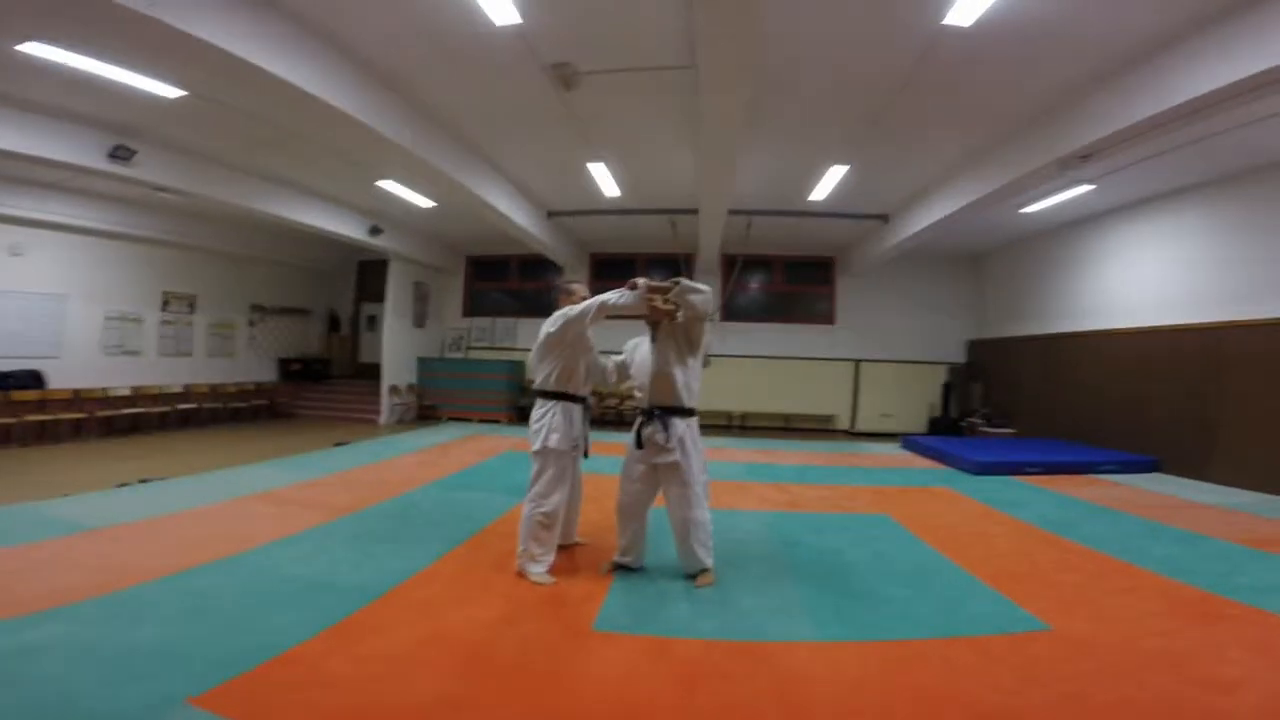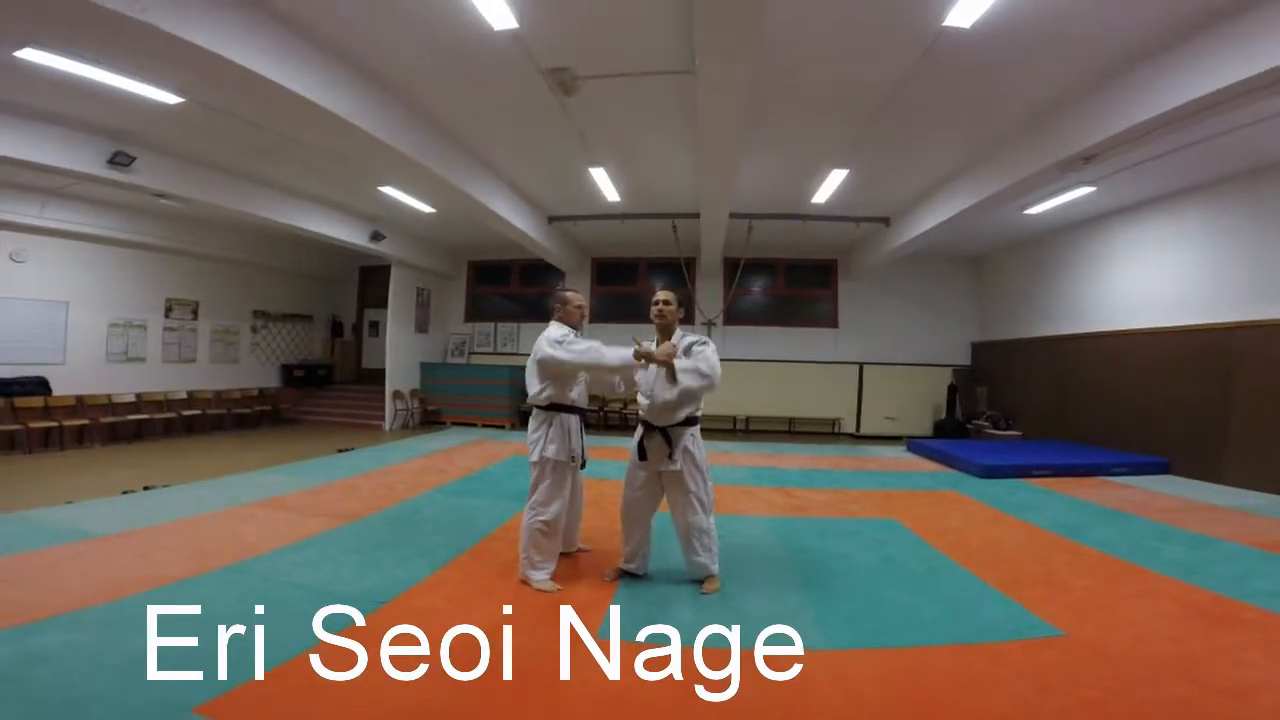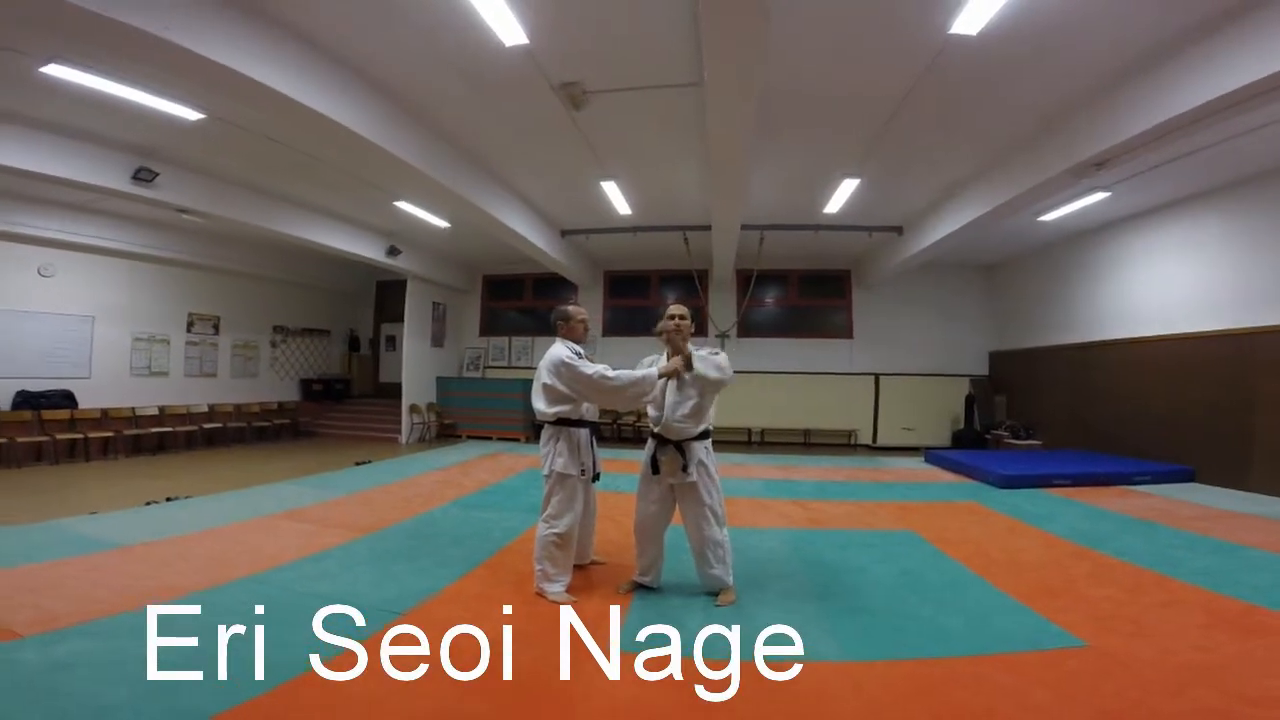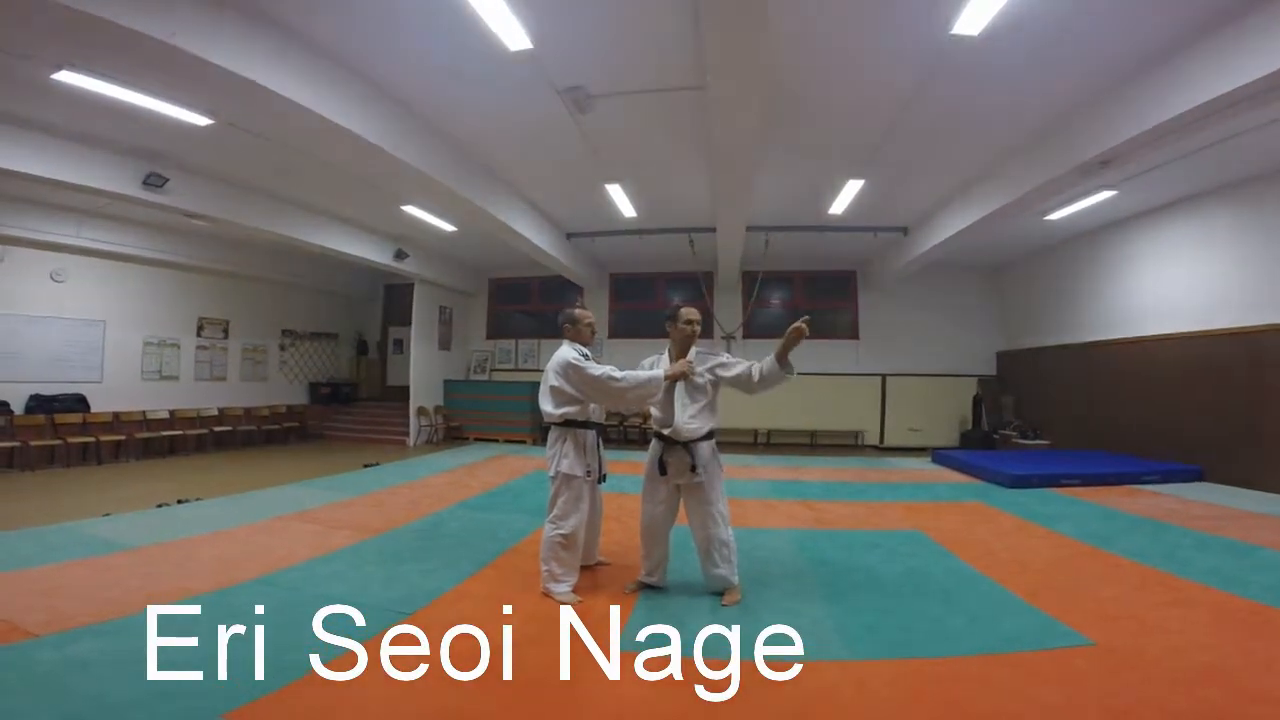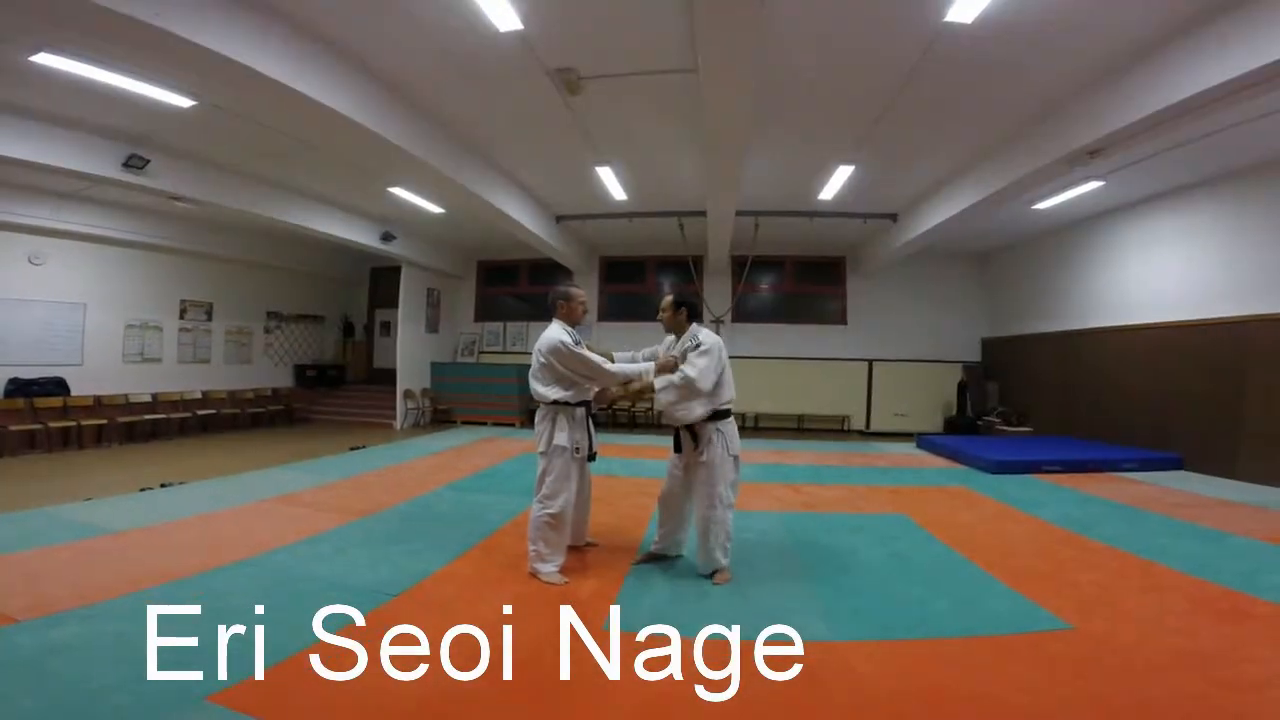
dt=1s
person 1, frame 1
left shoulder: (570, 332)
right shoulder: (559, 323)
left elbow: (593, 368)
right elbow: (600, 306)
right wrist: (640, 297)
left hip: (567, 416)
right hip: (555, 417)
left knee: (568, 485)
right knee: (547, 492)
left ankle: (563, 537)
right ankle: (532, 562)
person 1, frame 2
left shoulder: (564, 339)
right shoulder: (555, 338)
left elbow: (583, 373)
right elbow: (594, 356)
right wrist: (635, 356)
left hip: (567, 425)
right hip: (553, 427)
left knee: (570, 492)
right knee: (547, 500)
left ankle: (566, 543)
right ankle: (534, 570)
person 1, frame 3
left shoulder: (571, 355)
right shoulder: (561, 358)
left elbow: (593, 389)
right elbow: (607, 382)
right wrist: (660, 372)
left hip: (578, 439)
right hip: (564, 442)
left knee: (583, 505)
right knee: (561, 514)
left ankle: (579, 555)
right ankle: (549, 582)
person 1, frame 4
left shoulder: (577, 357)
right shoulder: (568, 360)
left elbow: (601, 390)
right elbow: (615, 382)
right wrist: (666, 374)
left hip: (584, 440)
right hip: (571, 444)
left knee: (589, 506)
right knee: (567, 514)
left ankle: (585, 556)
right ankle: (556, 582)
person 1, frame 5
left shoulder: (567, 336)
right shoulder: (556, 341)
right elbow: (602, 370)
left wrist: (597, 391)
right wrist: (655, 368)
left hip: (574, 420)
right hip: (559, 423)
left knee: (578, 486)
right knee: (554, 494)
left ankle: (575, 537)
right ankle: (543, 563)
person 2, frame 1
left shoulder: (686, 334)
right shoulder: (636, 346)
left elbow: (701, 297)
right elbow: (611, 373)
left wrist: (653, 286)
left hip: (678, 431)
right hip: (646, 430)
left knee: (688, 503)
right knee: (631, 500)
left ankle: (701, 565)
right ankle: (628, 557)
person 2, frame 2
left shoulder: (696, 345)
right shoulder: (643, 350)
left elbow: (710, 376)
left wrist: (668, 362)
left hip: (682, 440)
right hip: (647, 438)
left knee: (693, 510)
right knee: (635, 507)
left ankle: (707, 570)
right ankle: (632, 563)
person 2, frame 3
left shoulder: (708, 357)
right shoulder: (650, 363)
left elbow: (720, 375)
left wrist: (681, 350)
left hip: (694, 452)
right hip: (658, 451)
left knee: (707, 523)
right knee: (647, 520)
left ankle: (722, 582)
right ankle: (645, 576)
person 2, frame 4
left shoulder: (712, 363)
right shoulder: (650, 365)
left elbow: (755, 377)
left wrist: (784, 348)
left hip: (699, 454)
right hip: (662, 452)
left knee: (711, 523)
right knee: (653, 521)
left ankle: (727, 582)
right ankle: (651, 576)
person 2, frame 5
left shoulder: (706, 342)
right shoulder: (672, 344)
left elbow: (691, 380)
right elbow: (642, 358)
left wrist: (648, 386)
right wrist: (605, 355)
left hip: (714, 433)
right hip: (689, 433)
left knee: (712, 503)
right knee: (673, 495)
left ankle: (718, 563)
right ankle: (666, 547)
